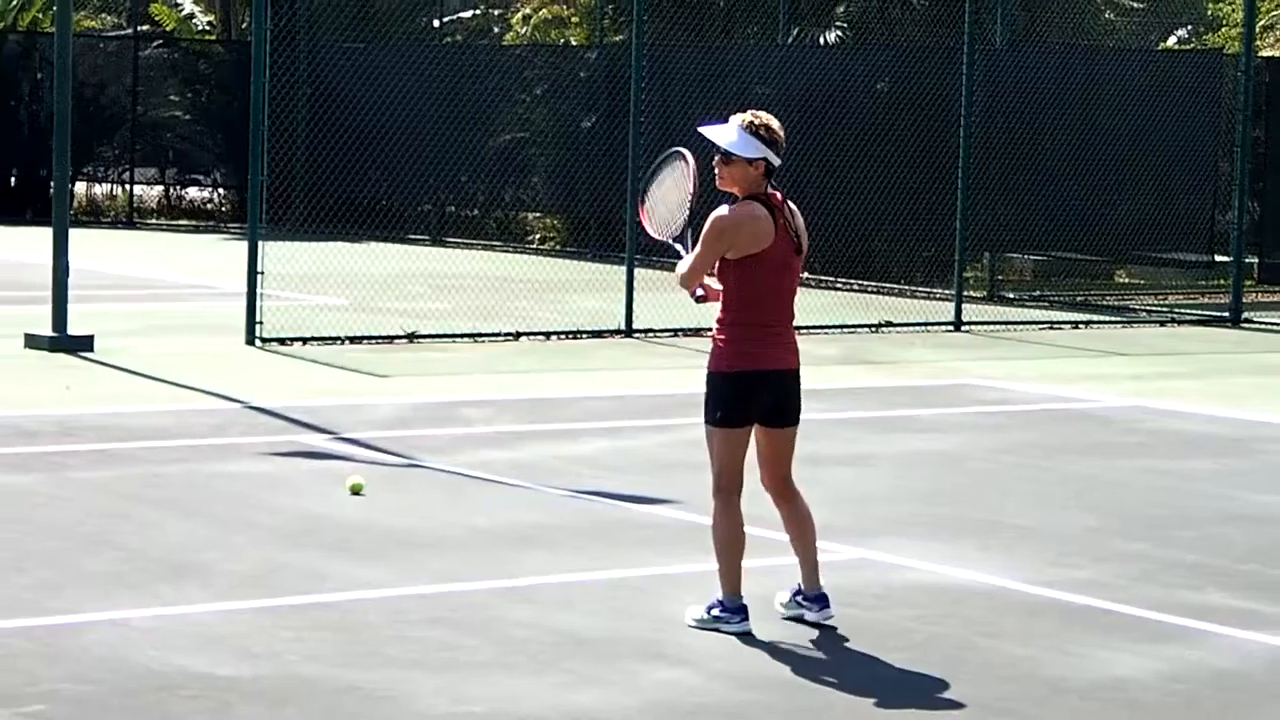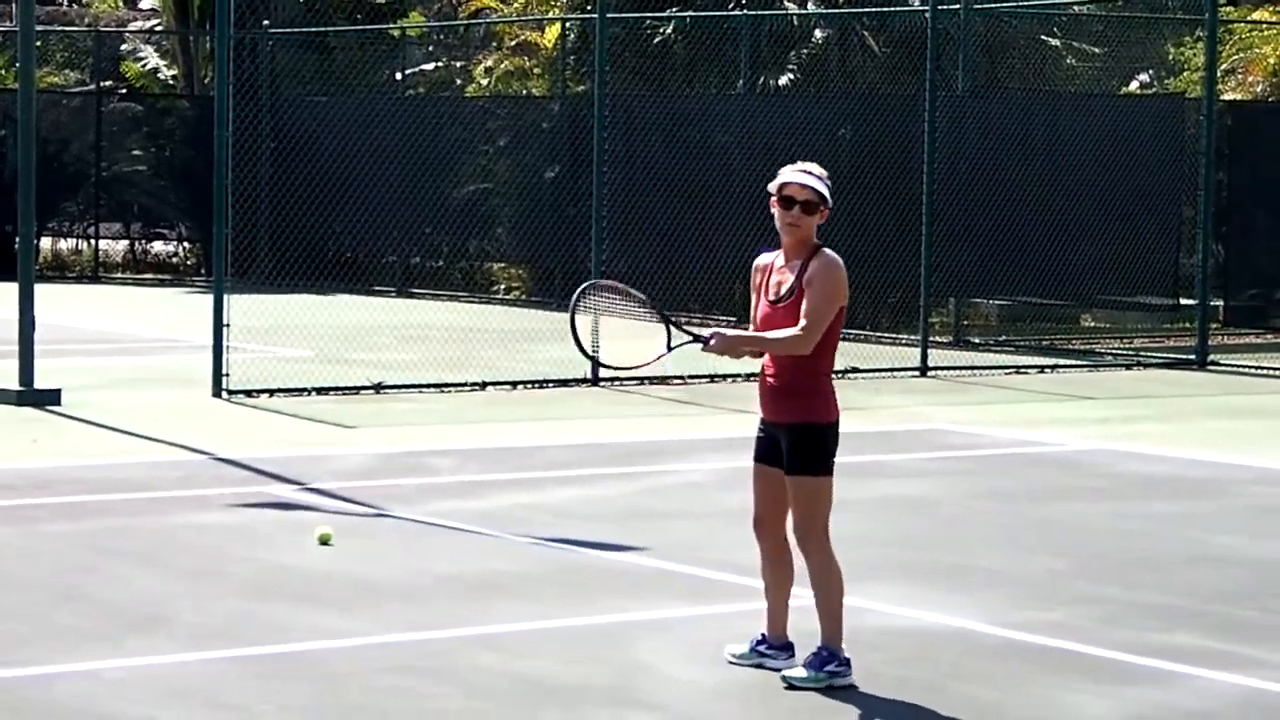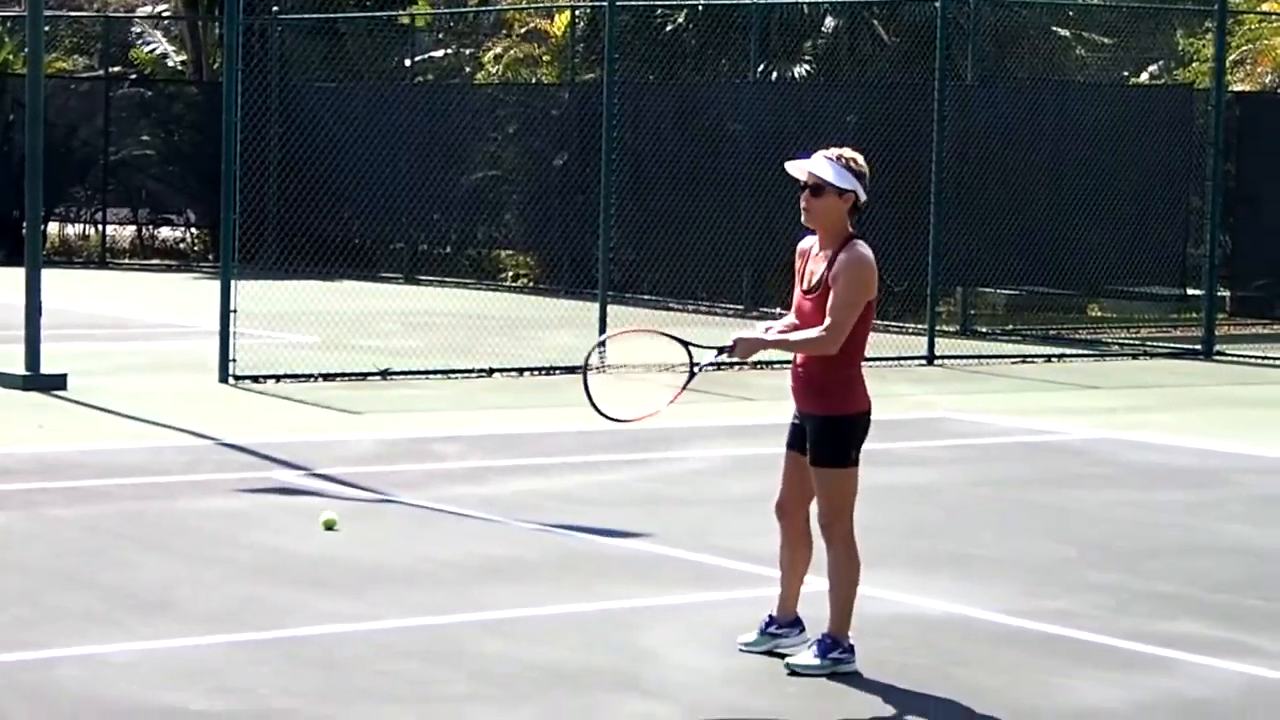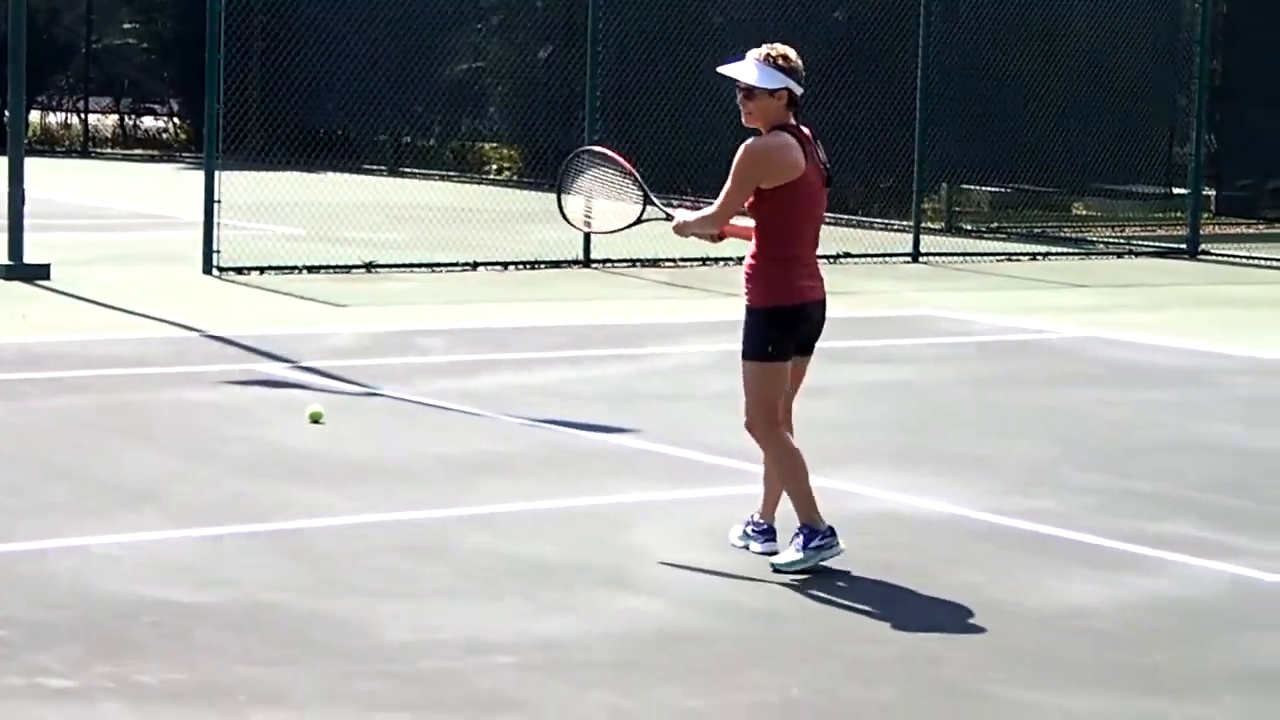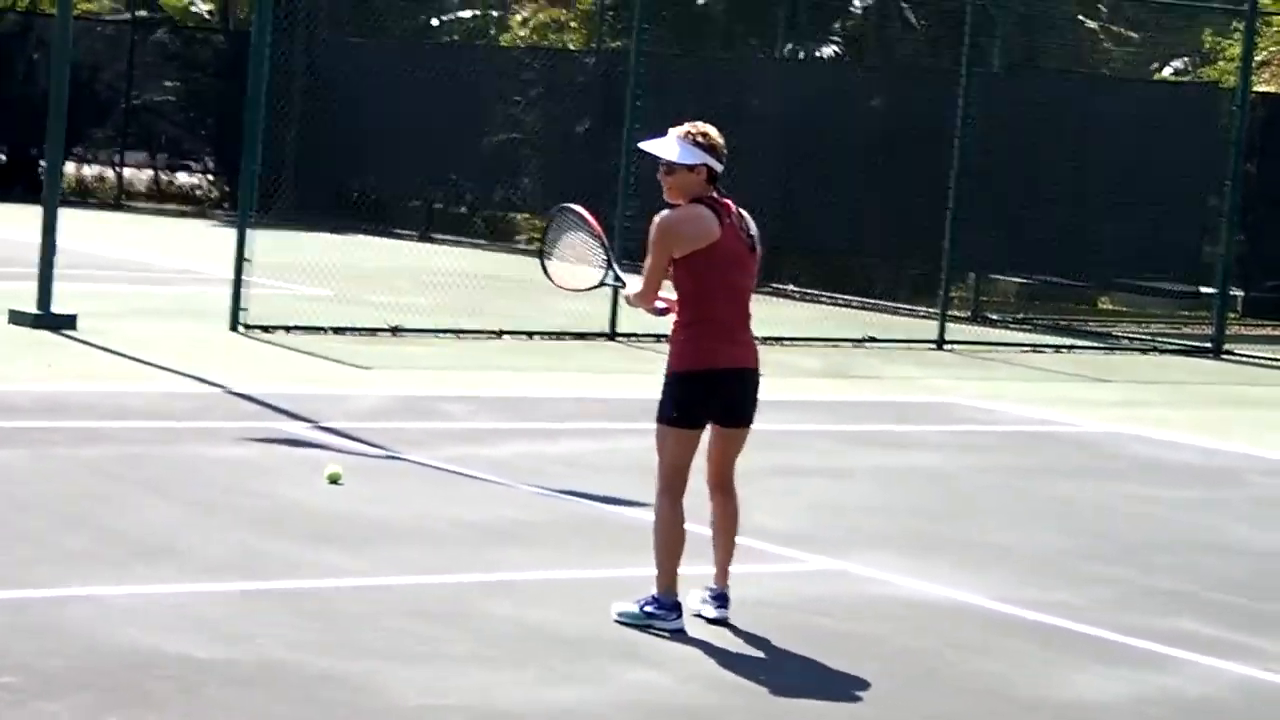
dt=1s
person 1, frame 1
left shoulder: (729, 219)
right shoulder: (790, 214)
left elbow: (687, 279)
left wrist: (694, 269)
right wrist: (718, 286)
left hip: (735, 369)
right hip: (783, 368)
left knee: (726, 490)
right knee: (780, 482)
left ankle: (730, 606)
right ankle: (811, 593)
person 1, frame 2
left shoulder: (826, 266)
right shoulder: (763, 266)
left elbow: (806, 338)
left wrist: (743, 338)
right wrist: (734, 343)
left hip: (811, 419)
right hip: (774, 417)
left knee: (811, 538)
right knee: (767, 528)
left ankle: (833, 656)
right ankle: (775, 640)
person 1, frame 3
left shoulder: (855, 260)
right shoulder: (806, 249)
left elbow: (830, 338)
left wrist: (764, 343)
right wrist: (771, 328)
left hip: (839, 410)
right hip: (807, 405)
left knee: (834, 525)
right knee: (789, 512)
left ankle: (838, 644)
right ankle: (785, 620)
person 1, frame 4
left shoulder: (761, 149)
right shoulder: (805, 144)
left elbow: (716, 217)
left wrist: (687, 224)
right wrist: (730, 228)
left hip: (775, 302)
right hip: (807, 299)
left knee: (762, 422)
right knee: (774, 417)
left ankle: (816, 531)
right ankle: (763, 524)
person 1, frame 5
left shoulder: (673, 222)
right shoulder: (742, 222)
left elbow: (645, 296)
left wrist: (636, 296)
left hip: (695, 368)
right hip: (741, 367)
left knee: (669, 487)
right knee: (722, 482)
left ankle: (664, 602)
right ankle: (718, 593)
